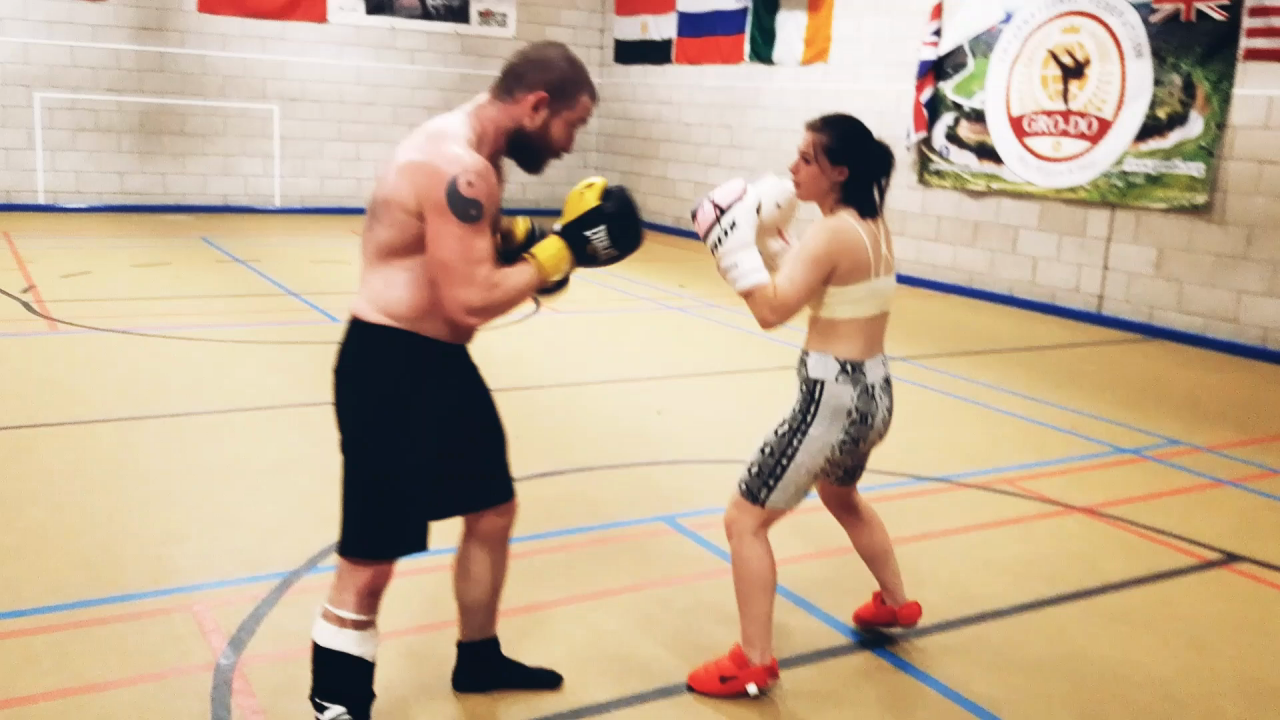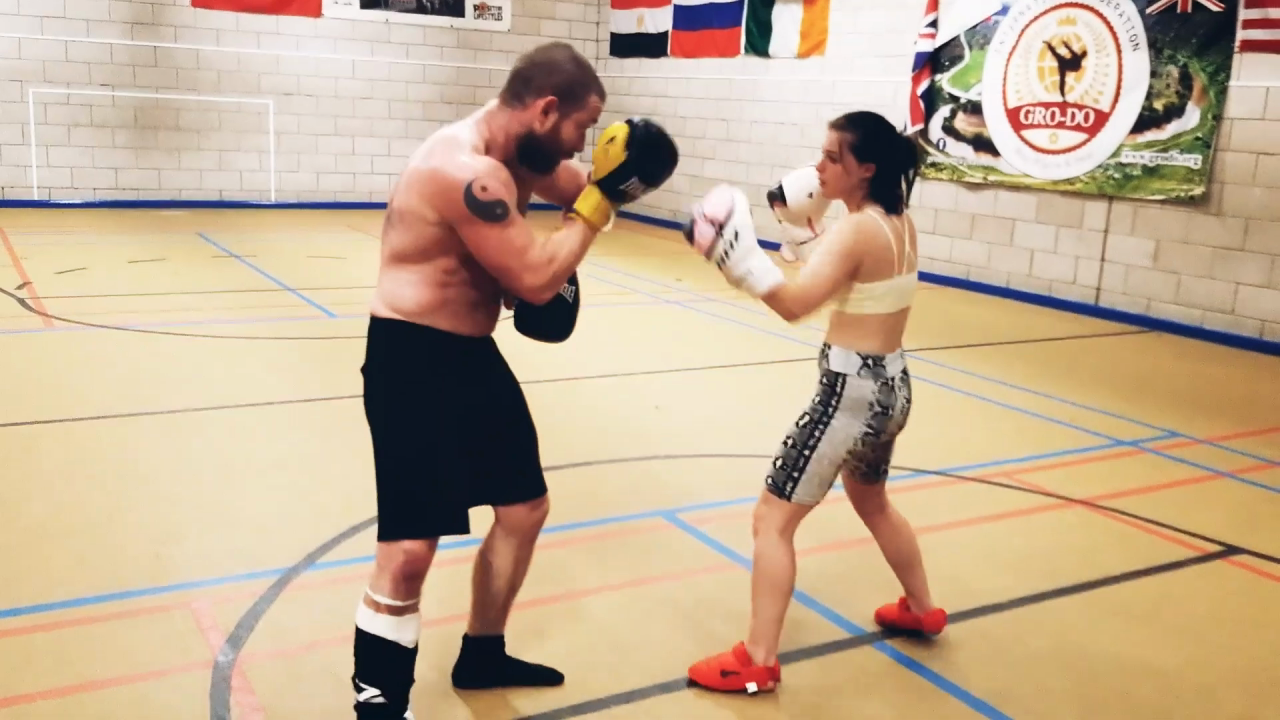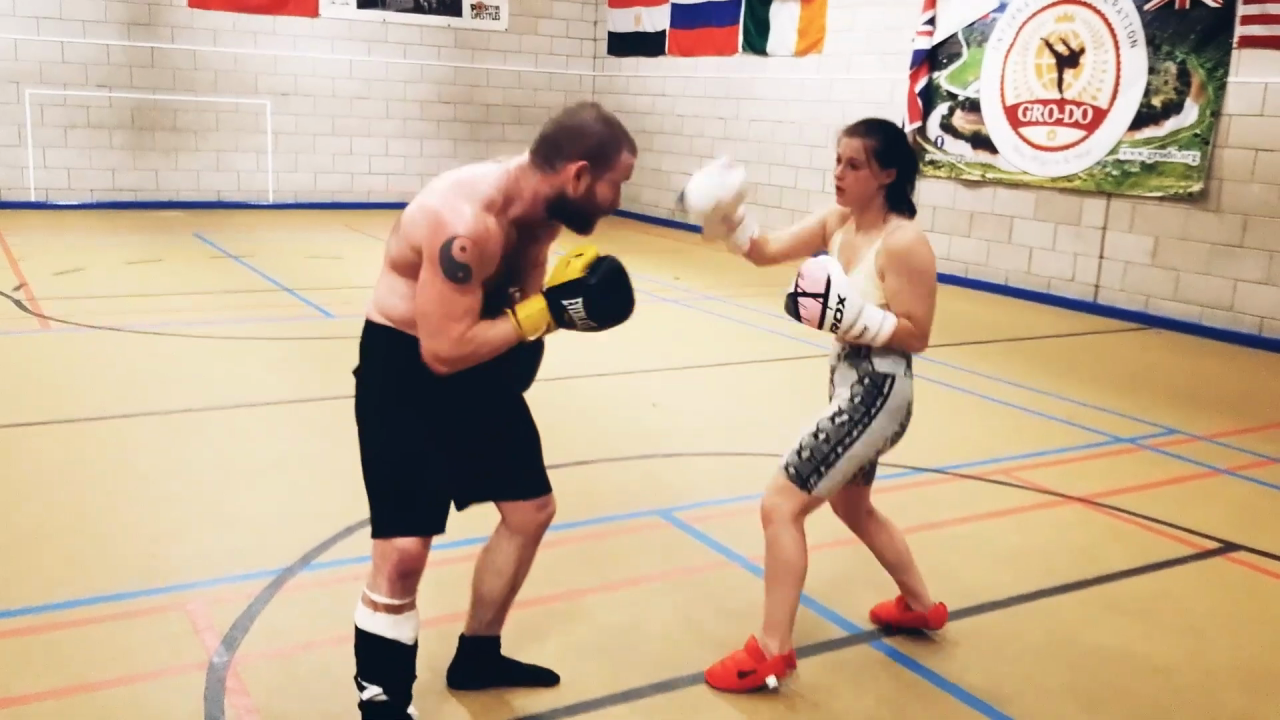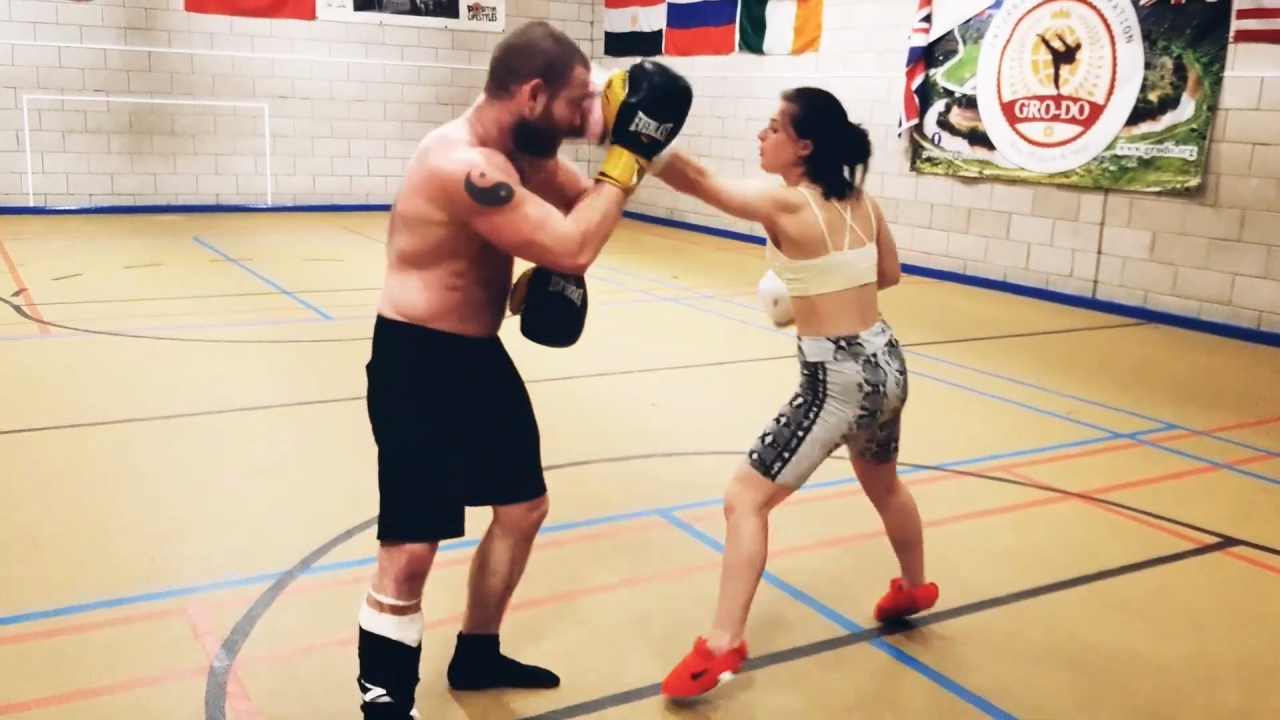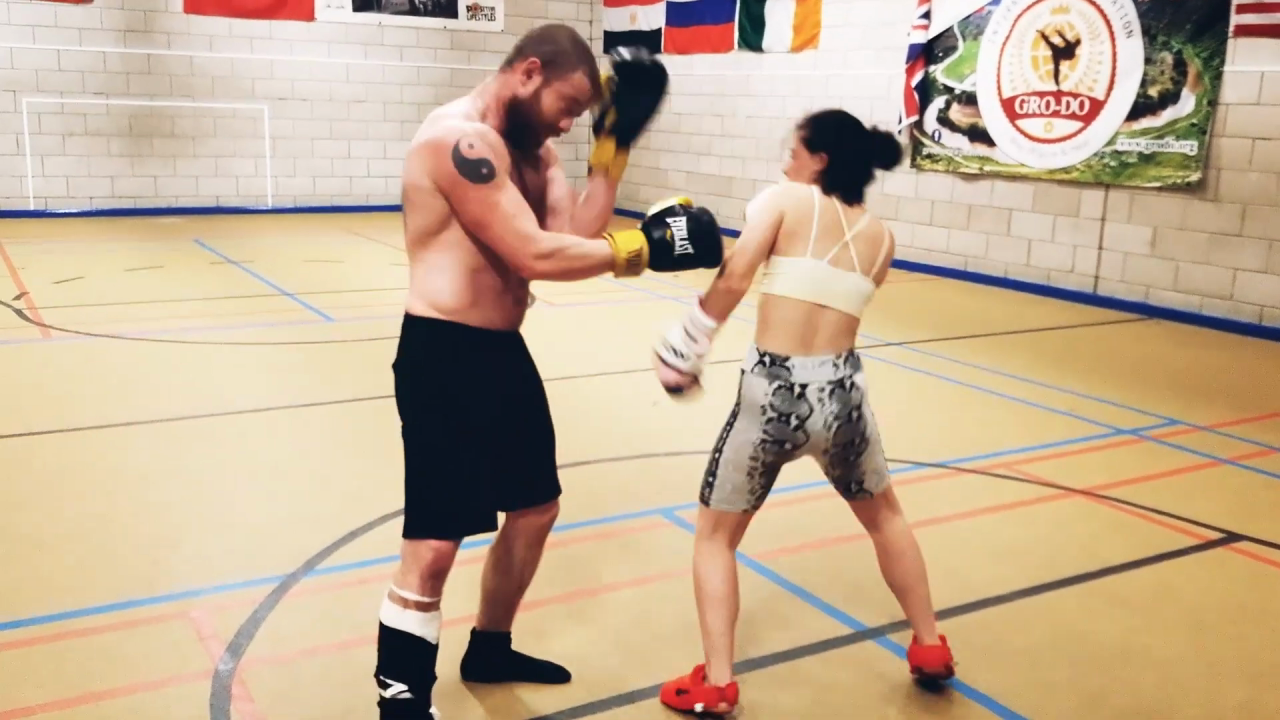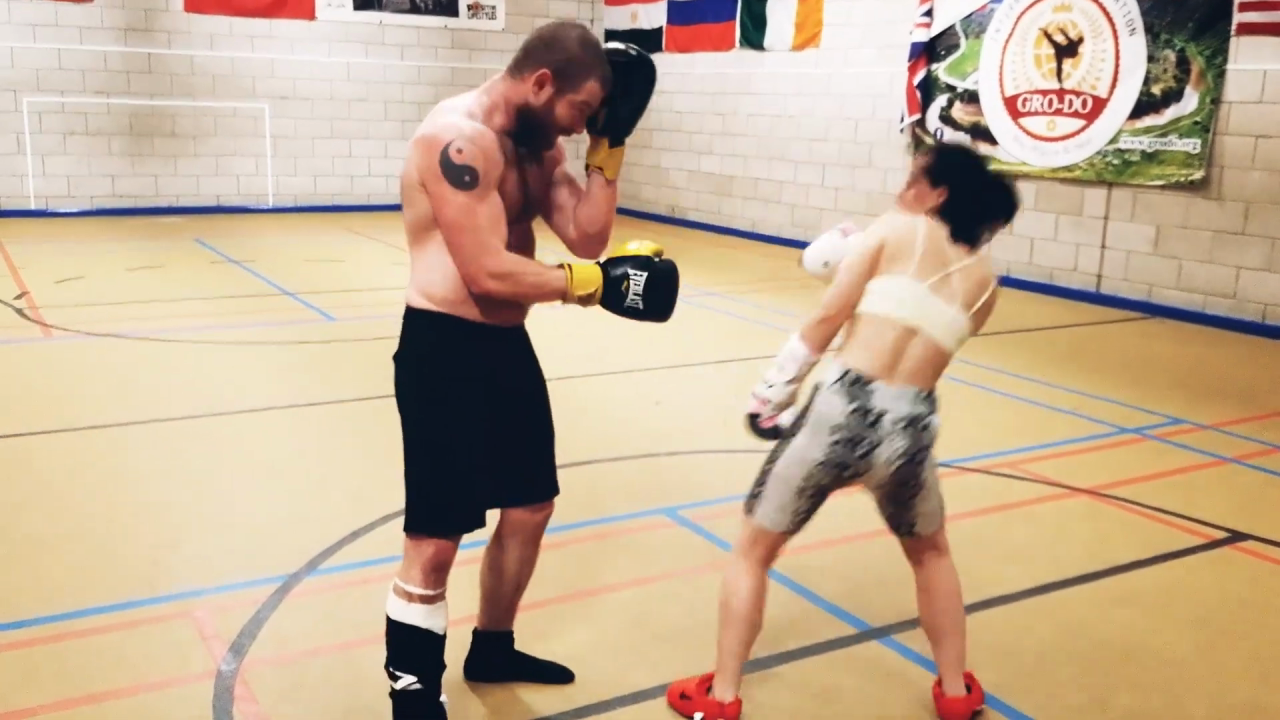
dt=0.3s
person 1, frame 1
left shoulder: (481, 148)
right shoulder: (456, 165)
right elbow: (469, 304)
left wrist: (526, 259)
right wrist: (561, 250)
left hip: (442, 362)
right hip: (387, 366)
left knee: (493, 515)
right knee: (371, 563)
left ankle: (478, 658)
person 1, frame 2
left shoulder: (517, 147)
right shoulder: (466, 172)
left elbow: (577, 190)
right elbow: (535, 281)
right wrist: (605, 198)
left hip: (472, 353)
right hip: (411, 361)
left knee: (524, 509)
right knee: (409, 549)
left ankle: (482, 653)
person 1, frame 3
left shoulder: (541, 200)
right shoulder: (466, 222)
right elbow: (446, 352)
left wrist: (539, 317)
right wrist: (540, 312)
left hip: (475, 364)
right hip: (404, 366)
left knee: (530, 509)
right knee: (403, 550)
left ankle: (478, 657)
person 1, frame 4
left shoulder: (524, 141)
right shoulder: (464, 167)
left elbow: (580, 203)
right elbow: (574, 246)
left wrist: (560, 277)
right wrist: (629, 154)
left hip: (481, 353)
right hip: (416, 365)
left knee: (523, 508)
right knee: (410, 550)
left ankle: (476, 653)
person 1, frame 5
left shoulder: (528, 148)
right shoulder: (462, 139)
left elbow: (585, 230)
right elbow: (534, 256)
left wrist: (614, 144)
right wrist: (645, 246)
left hip: (505, 351)
right hip: (444, 356)
left knee: (534, 511)
right knee: (431, 547)
left ankle: (490, 649)
person 1, frame 6
left shoulder: (536, 147)
right shoulder: (458, 138)
left elbow: (588, 236)
right elbow: (491, 272)
left wrist: (610, 141)
right wrist: (600, 283)
left hip: (507, 346)
right hip: (444, 352)
left knee: (529, 509)
right knee: (434, 543)
left ankle: (492, 648)
person 2, frame 1
left shoulder: (829, 233)
right shoulder: (873, 226)
left elbow: (771, 311)
left wrist: (731, 241)
right wrist: (773, 239)
left hip: (833, 398)
right hip: (873, 392)
left knee: (744, 522)
right knee: (842, 497)
left ankle: (754, 664)
right ankle: (896, 602)
person 2, frame 2
left shoulder: (857, 230)
right shoulder: (896, 222)
left elbow: (794, 304)
left wrist: (732, 246)
left hip: (852, 390)
right hip: (888, 386)
left knee: (772, 520)
right knee: (870, 500)
left ankle: (758, 661)
right ankle: (921, 608)
person 2, frame 3
left shoulder: (906, 243)
right shoulder: (837, 220)
left elbow: (916, 334)
right elbow: (770, 252)
left wrist: (846, 306)
right wrist: (726, 218)
left hip: (874, 395)
right hip: (851, 387)
left knee: (782, 508)
right knee: (853, 507)
left ankle: (771, 654)
right ankle: (921, 605)
person 2, frame 4
left shoulder: (784, 201)
right shoulder: (857, 200)
left elbow: (699, 181)
right elbow: (888, 274)
left hip: (836, 382)
right hip: (882, 366)
left knee: (746, 500)
right knee: (884, 486)
left ankle: (722, 648)
right ankle: (913, 588)
person 2, frame 5
left shoulder: (784, 200)
right shoulder: (880, 239)
left elbow: (727, 288)
left wrist: (682, 344)
left hip: (770, 395)
right hip: (841, 395)
left knee: (715, 537)
right knee: (884, 516)
right ankle: (928, 647)
person 2, frame 6
left shoulder: (894, 230)
right shoulder: (985, 279)
left elbow: (832, 315)
left wrist: (775, 388)
left hip: (841, 414)
right hip: (909, 430)
left knee: (751, 553)
right knee: (931, 553)
